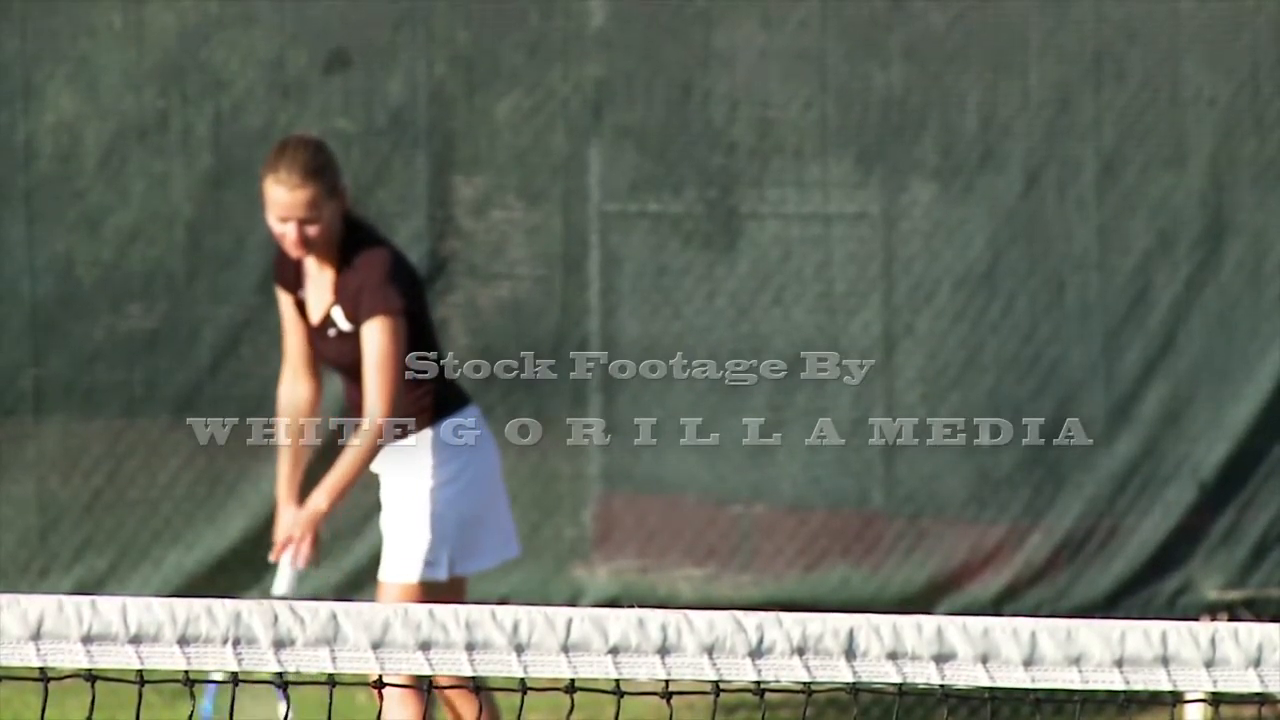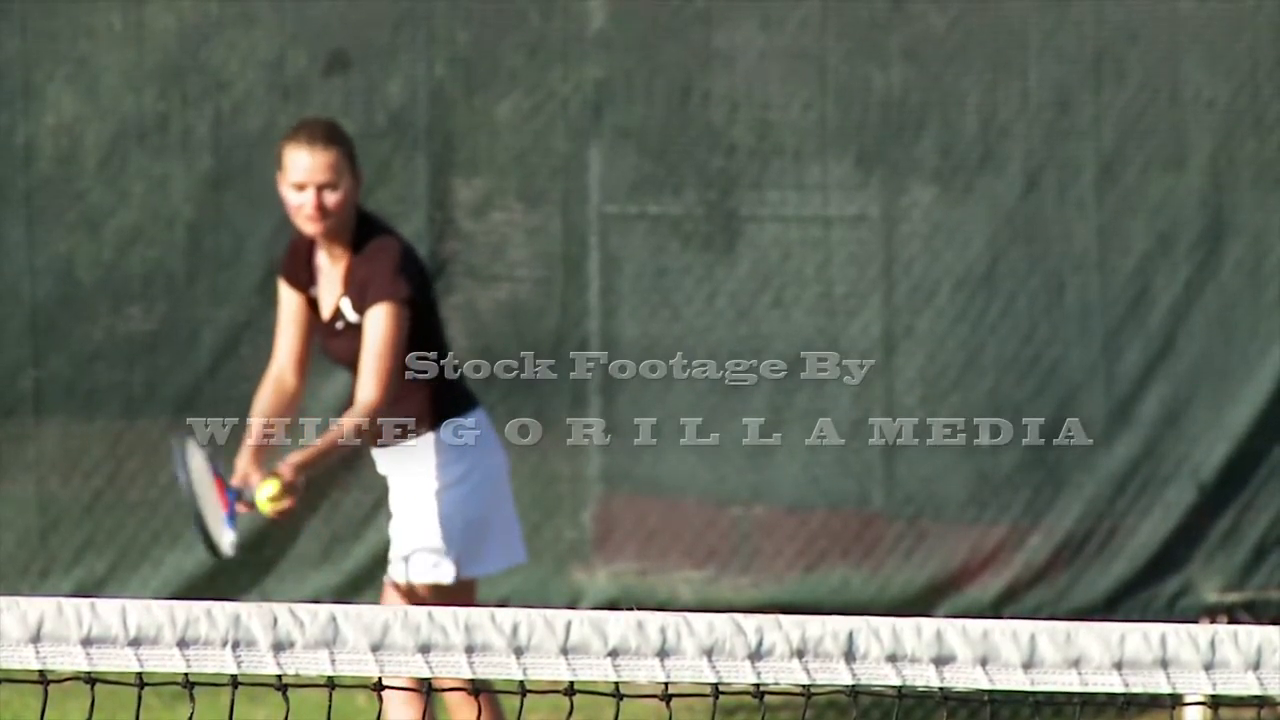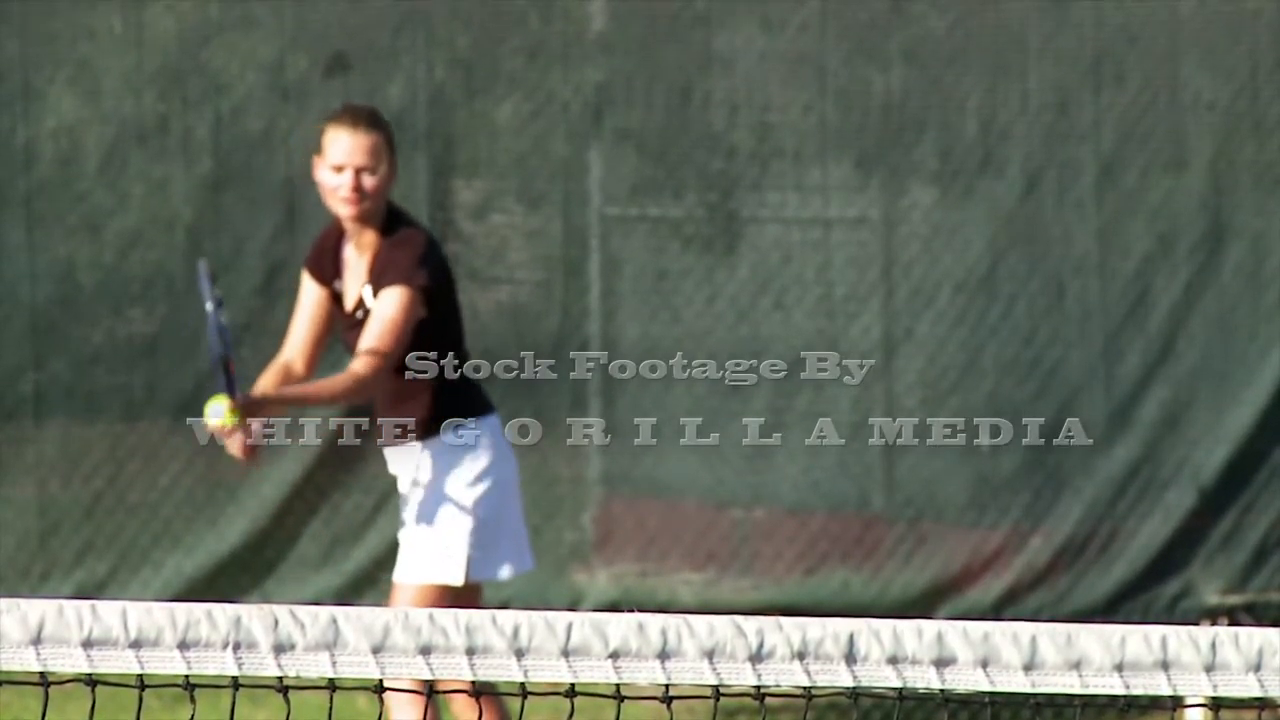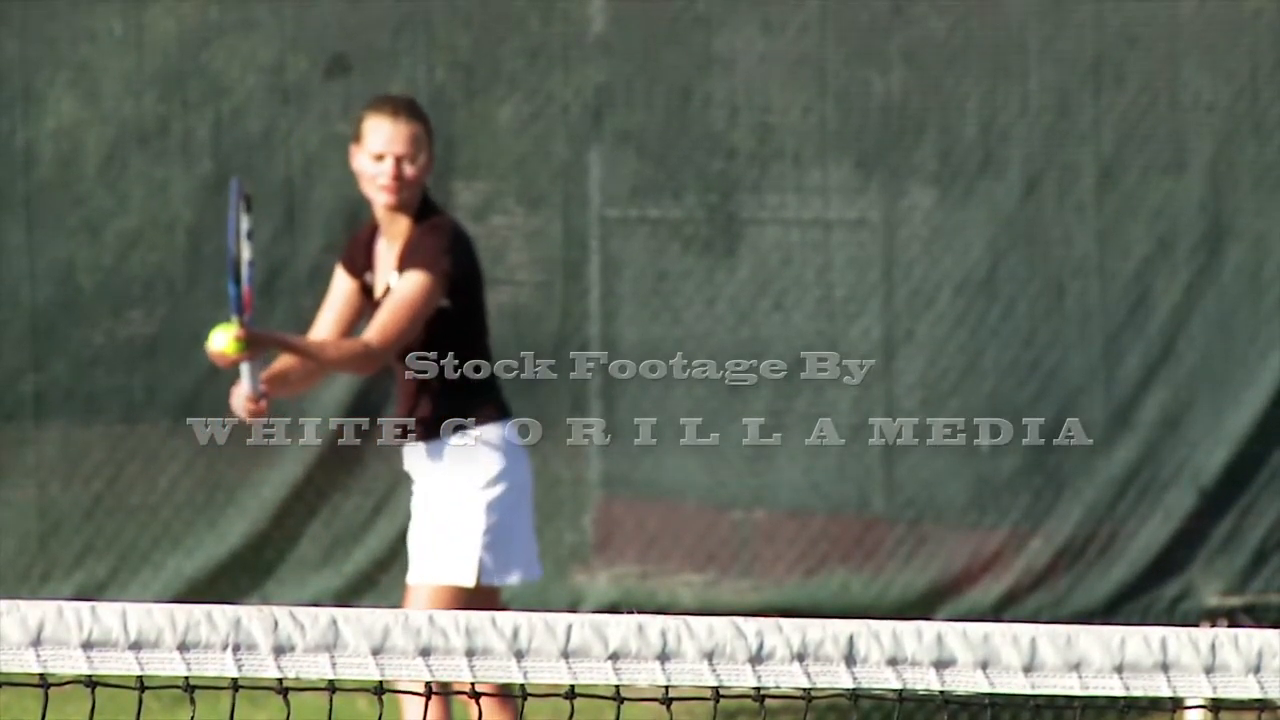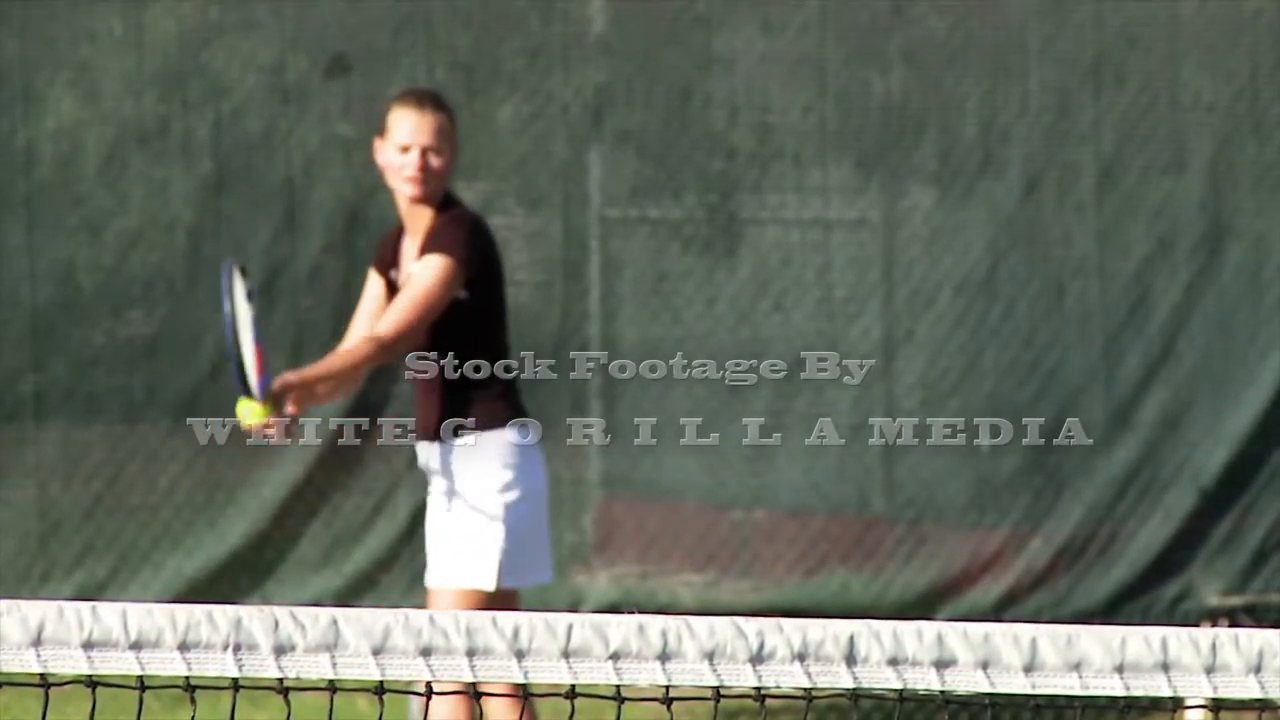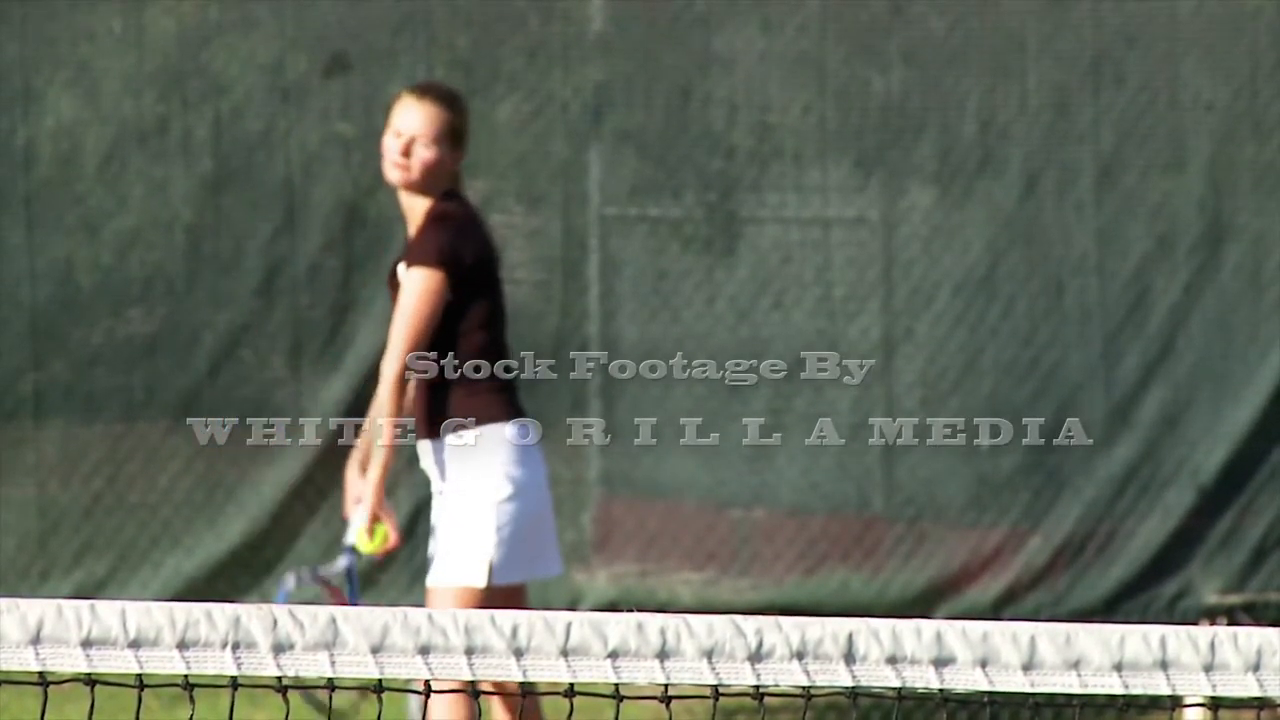
dt=0.4s
person 1, frame 1
left shoulder: (376, 273)
right shoulder: (291, 261)
left elbow: (380, 417)
right elbow: (298, 379)
left wrist: (318, 508)
right wrist: (287, 495)
left hip: (438, 451)
right hip: (402, 457)
person 1, frame 2
left shoulder: (385, 263)
right shoulder: (300, 257)
left elbow: (371, 405)
right elbow: (285, 373)
left wrist: (303, 462)
right wrist: (251, 453)
left hip: (445, 455)
right hip: (411, 459)
person 1, frame 3
left shoulder: (411, 254)
right shoulder: (329, 251)
left elbow: (363, 378)
right elbow: (294, 360)
left wrist: (268, 403)
right wrist: (245, 413)
left hip: (458, 455)
right hip: (425, 460)
person 1, frame 4
left shoulder: (440, 244)
right shoulder: (365, 246)
left elbow: (369, 353)
right elbow: (317, 351)
left wrist: (269, 339)
right wrist: (260, 384)
left hip: (472, 458)
right hip: (437, 460)
person 1, frame 5
left shoulder: (460, 236)
right shoulder: (396, 245)
left elbow: (383, 343)
right elbow: (354, 354)
left wrist: (290, 382)
right wrist: (296, 393)
left hip: (487, 461)
right hip: (453, 464)
person 1, frame 6
left shoulder: (441, 235)
right shoulder: (433, 231)
left elbow: (398, 366)
right elbow: (408, 369)
left wrist: (374, 480)
right wrist: (362, 458)
left hip: (483, 457)
right hip: (468, 460)
